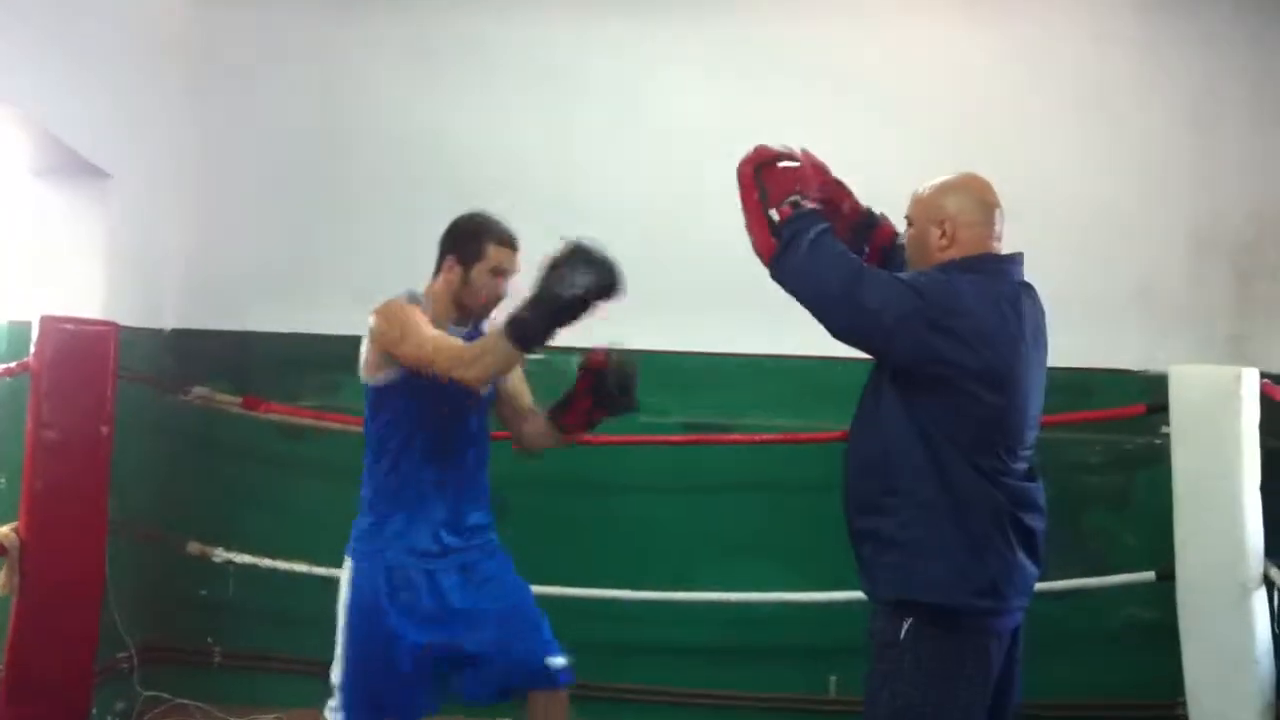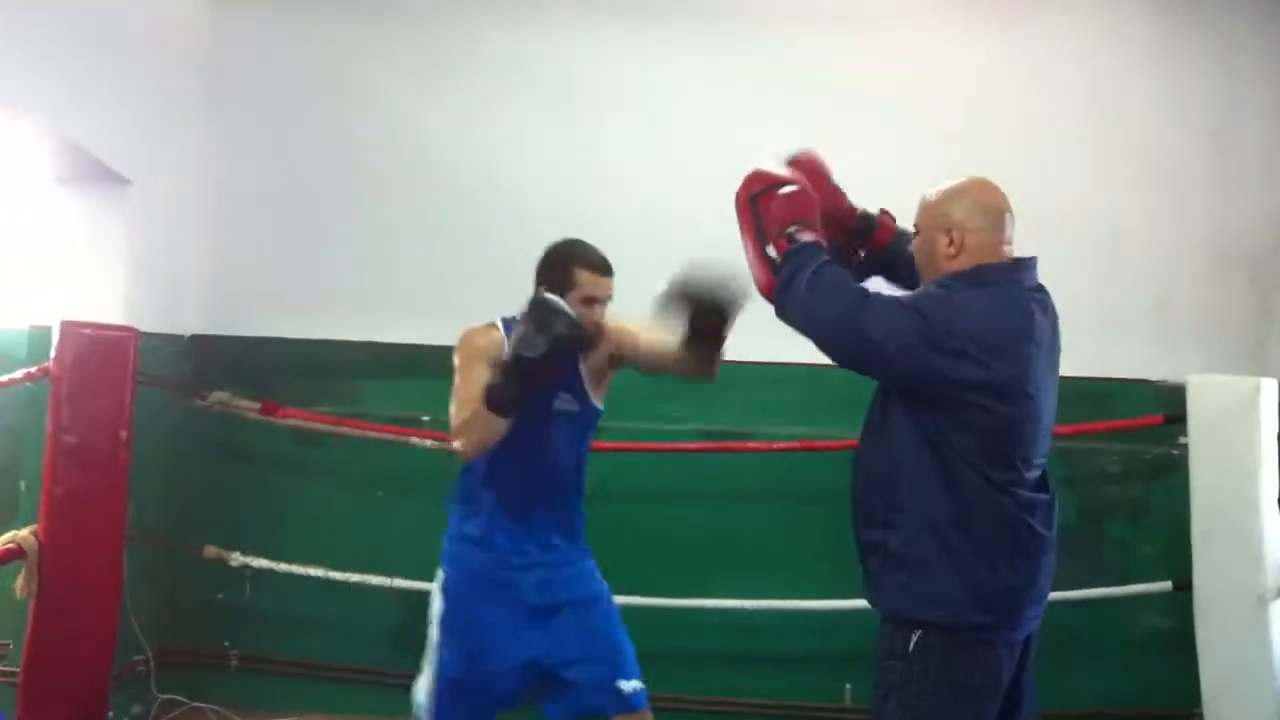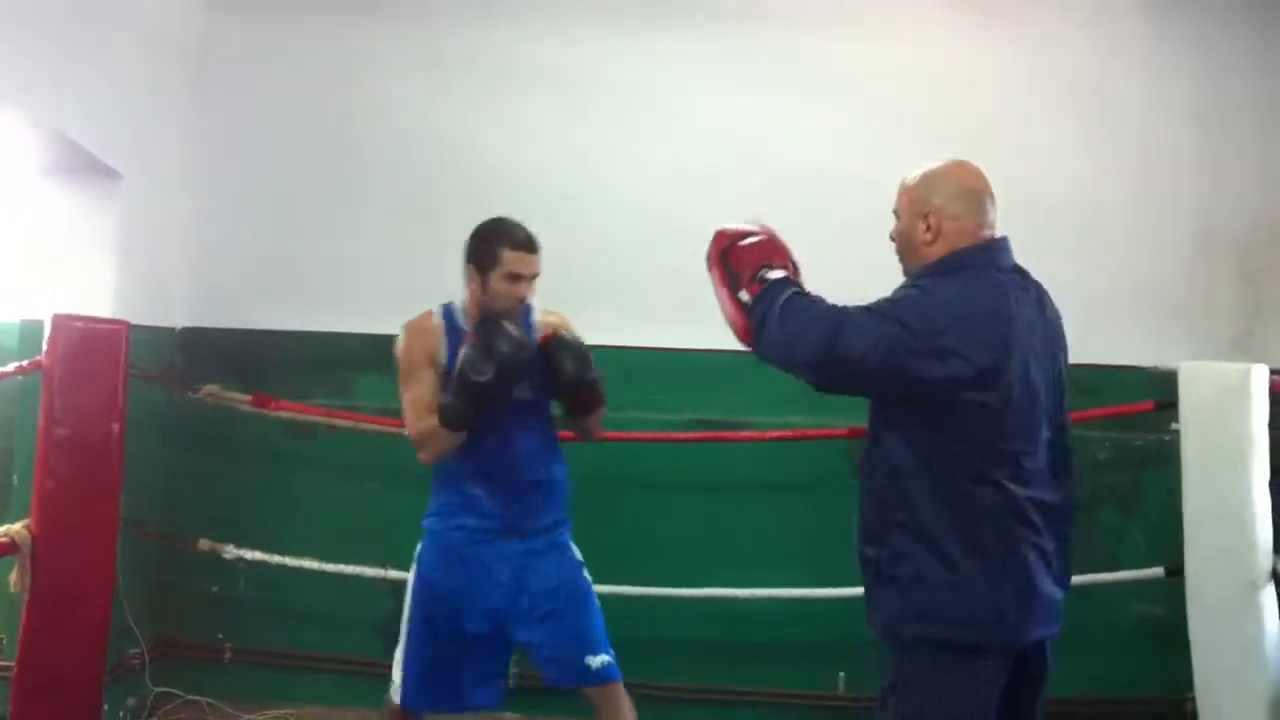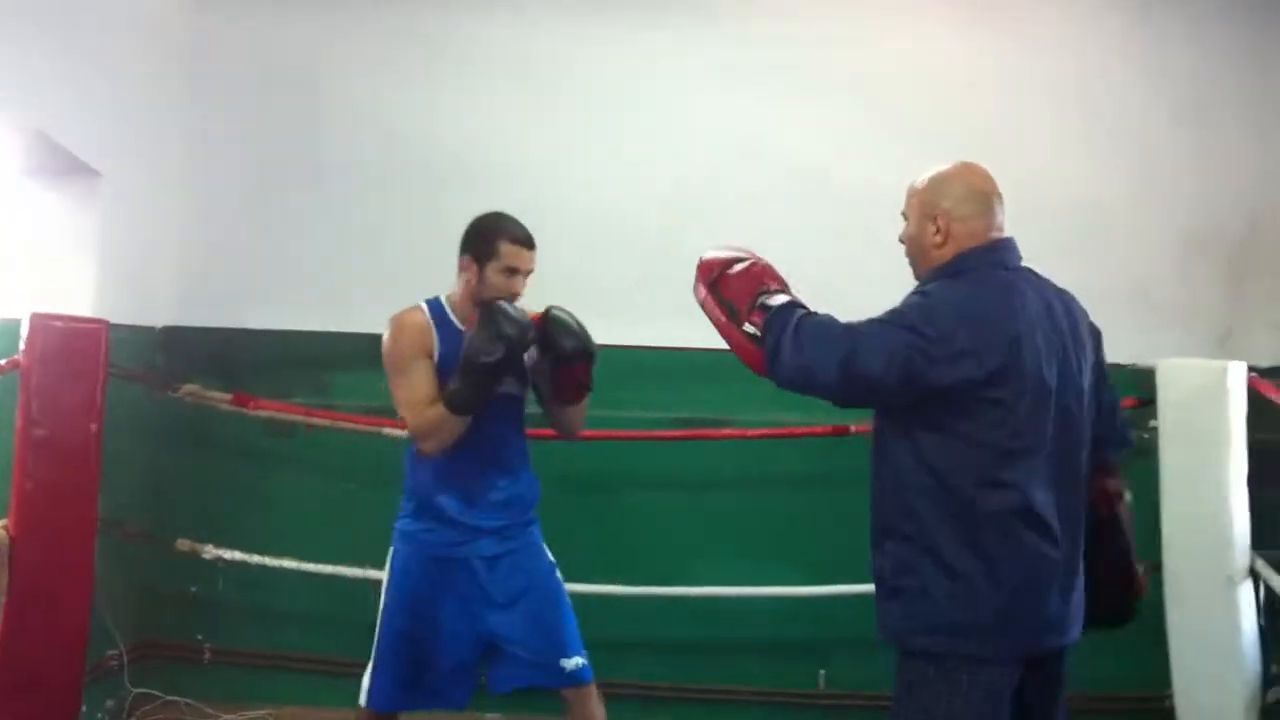
dt=0.3s
person 1, frame 1
left shoulder: (954, 308)
right shoulder: (1009, 300)
left elbow: (841, 291)
right elbow: (897, 281)
left wrist: (795, 212)
right wrist: (848, 218)
left hip: (940, 581)
right hip: (988, 574)
person 1, frame 2
left shoulder: (963, 320)
right shoulder: (1020, 303)
left elbow: (848, 321)
right elbow: (897, 257)
left wrist: (794, 240)
right wrist: (855, 226)
left hip: (950, 594)
right hip: (1000, 584)
person 1, frame 3
left shoulder: (942, 311)
right shoulder: (1030, 302)
left elbow: (828, 344)
left wrist: (766, 280)
left hip: (954, 595)
right hip: (1024, 585)
person 1, frame 4
left shoulder: (953, 313)
right shoulder: (1062, 310)
left elbow: (845, 362)
right elbow: (1105, 442)
left wrist: (765, 306)
left hip: (964, 601)
right hip: (1044, 590)
person 2, frame 1
left shoulder: (493, 332)
right shoulder: (396, 321)
left elbow: (532, 437)
right elbow: (469, 366)
left wrist: (586, 402)
right wrist: (546, 307)
left hip: (467, 547)
right hip: (391, 551)
left knee: (546, 679)
person 2, frame 2
left shoulder: (604, 342)
right shoulder: (482, 343)
left elbow: (694, 363)
right elbow: (467, 440)
left wrist: (707, 326)
right wrist: (521, 370)
left hip: (561, 563)
right hip: (478, 560)
person 2, frame 3
left shoulder: (549, 331)
right shoulder: (424, 335)
left elbow: (589, 428)
right elbow: (427, 446)
left wrist: (582, 390)
right wrist: (471, 392)
left hip: (542, 538)
right hip: (457, 540)
left knee: (603, 677)
person 2, frame 4
left shoulder: (528, 328)
right shoulder: (411, 328)
left elbow: (569, 426)
right elbow: (428, 436)
left wrist: (573, 372)
right wrist: (477, 373)
left hip: (513, 538)
right hip: (431, 539)
left knee: (577, 679)
